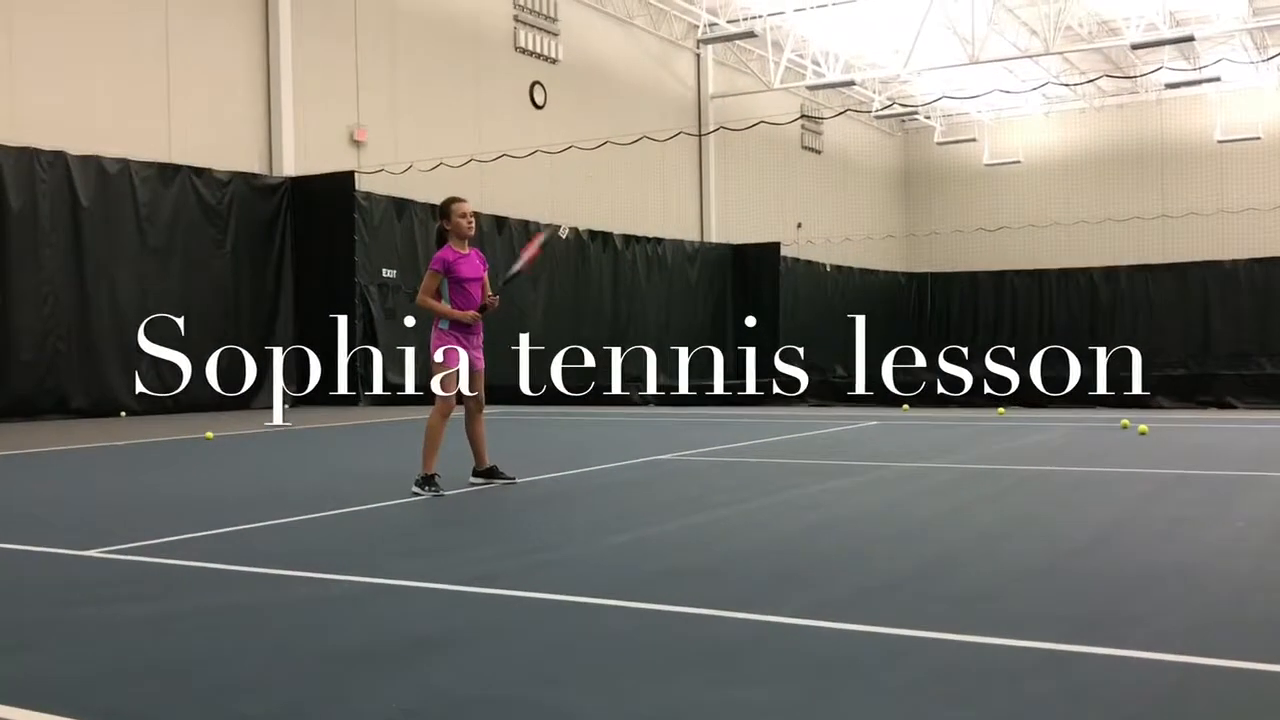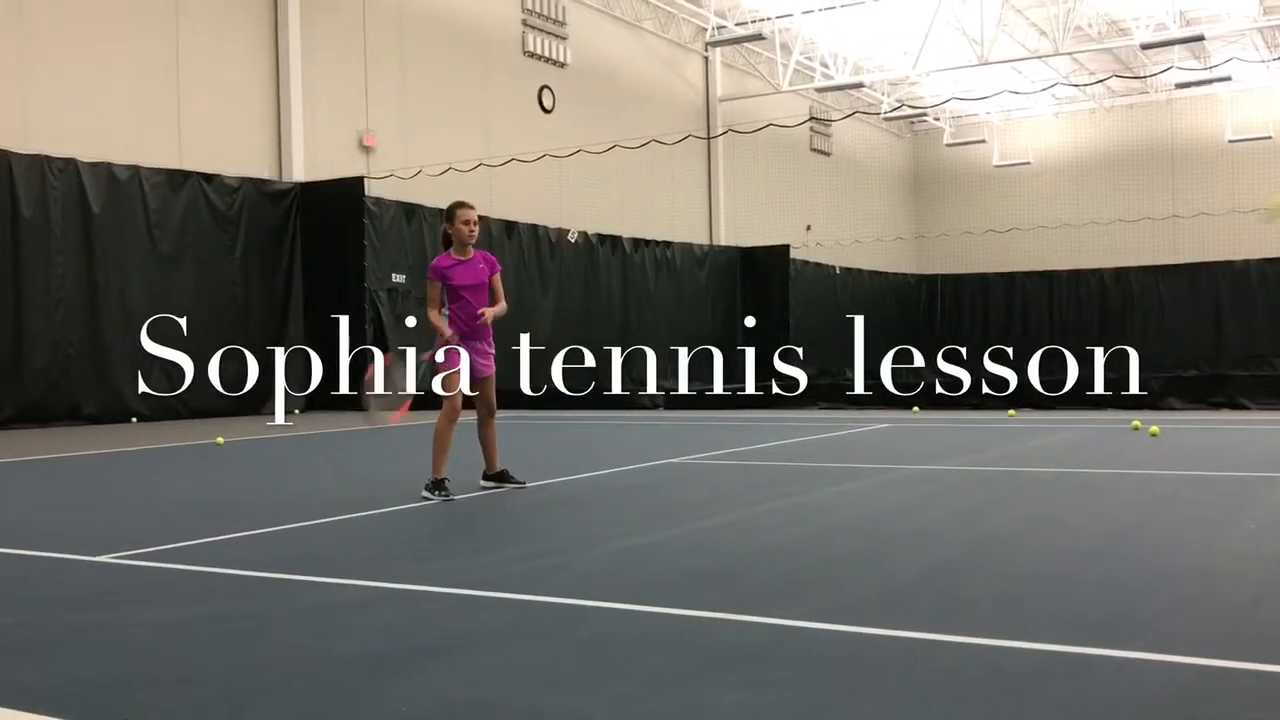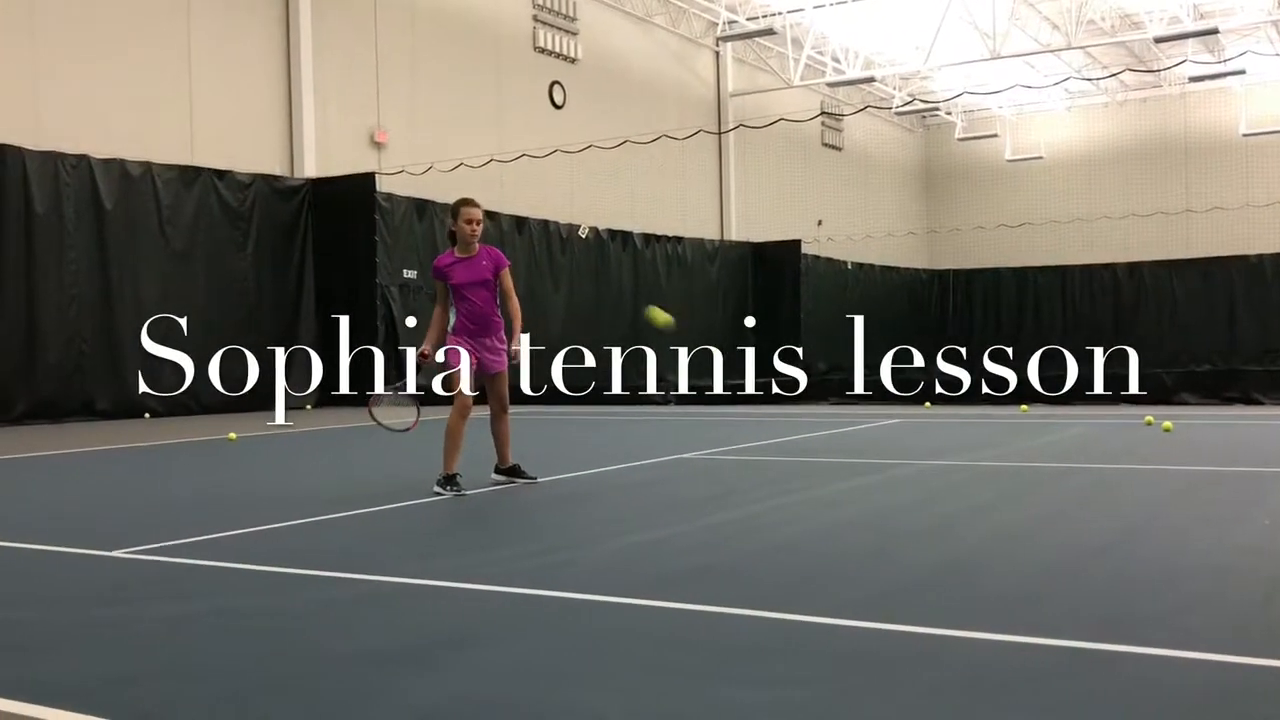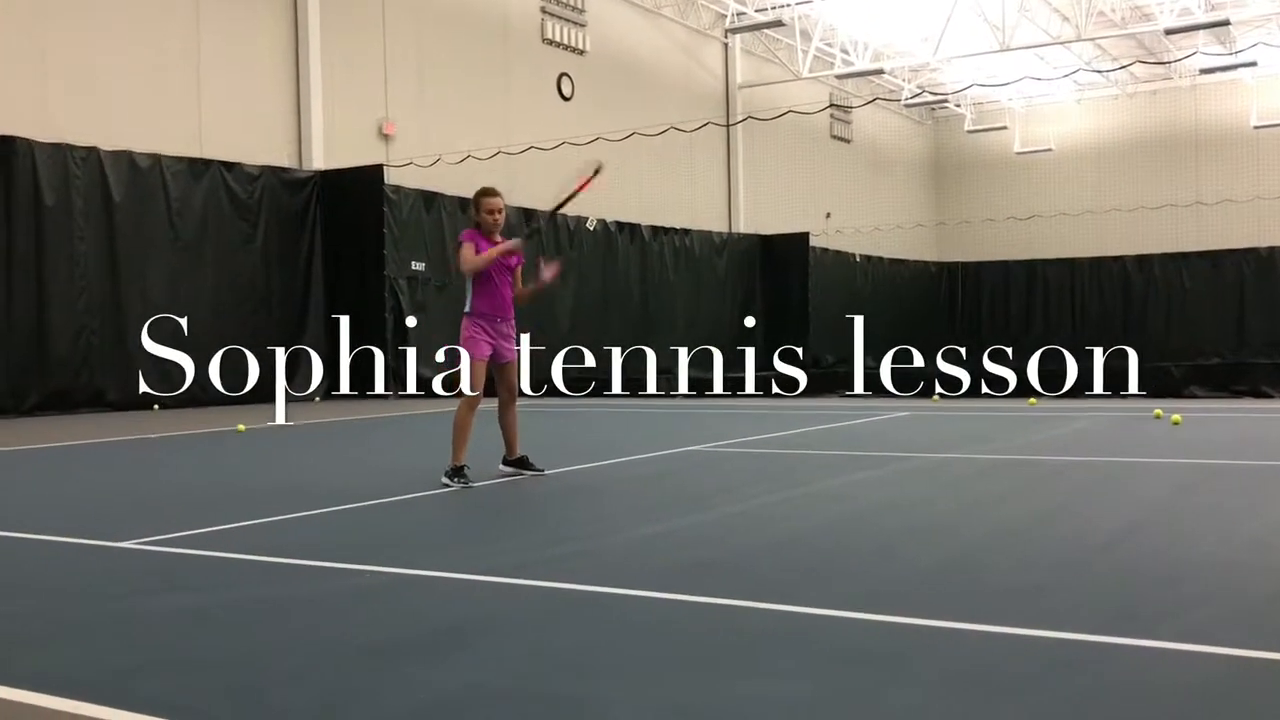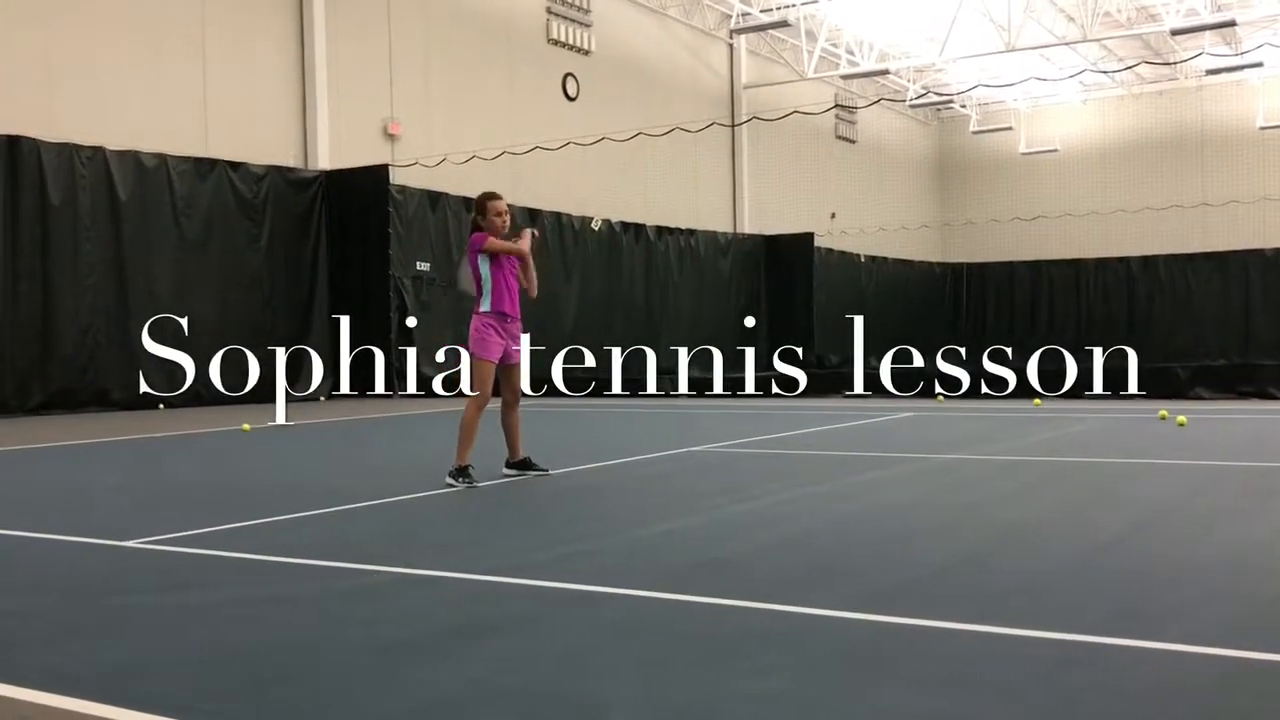
dt=0.5s
person 1, frame 1
left shoulder: (478, 257)
right shoulder: (443, 258)
left elbow: (484, 297)
right elbow: (423, 298)
left wrist: (490, 303)
right wrist: (458, 314)
left hip: (473, 338)
right hip: (449, 337)
left knee: (476, 405)
right knee: (445, 404)
left ankle: (482, 468)
right ankle: (426, 476)
person 1, frame 2
left shoulder: (488, 261)
right shoulder: (440, 266)
left elbow: (502, 303)
right elbow: (433, 308)
left wrist: (492, 312)
right wrist: (443, 330)
left hip: (482, 344)
right hip: (453, 345)
left knee: (488, 410)
right knee: (452, 408)
left ankle: (492, 472)
right ankle: (435, 480)
person 1, frame 3
left shoulder: (495, 257)
right shoulder: (443, 264)
left elbow: (511, 299)
right elbow: (441, 306)
left wrist: (516, 337)
right wrist: (429, 342)
left hip: (493, 339)
right hip: (461, 341)
left knee: (501, 405)
right knee: (463, 405)
left ankle: (505, 466)
right ankle: (447, 475)
person 1, frame 4
left shoulder: (513, 251)
right shoulder: (469, 237)
left elbow: (517, 295)
right elbow: (469, 267)
left wrist: (541, 280)
right wrist: (502, 247)
left hip: (505, 326)
right hip: (477, 325)
left knee: (509, 395)
right knee: (472, 396)
left ankle: (513, 457)
right ankle: (455, 467)
person 1, frame 5
left shoulder: (509, 254)
right shoulder: (479, 240)
left elbow: (531, 291)
right elbow: (520, 246)
left wrist: (526, 254)
right wrist: (526, 237)
left hip: (512, 327)
right hip: (488, 325)
left knee: (512, 397)
right knee: (481, 397)
left ankle: (515, 459)
right ankle: (459, 467)
